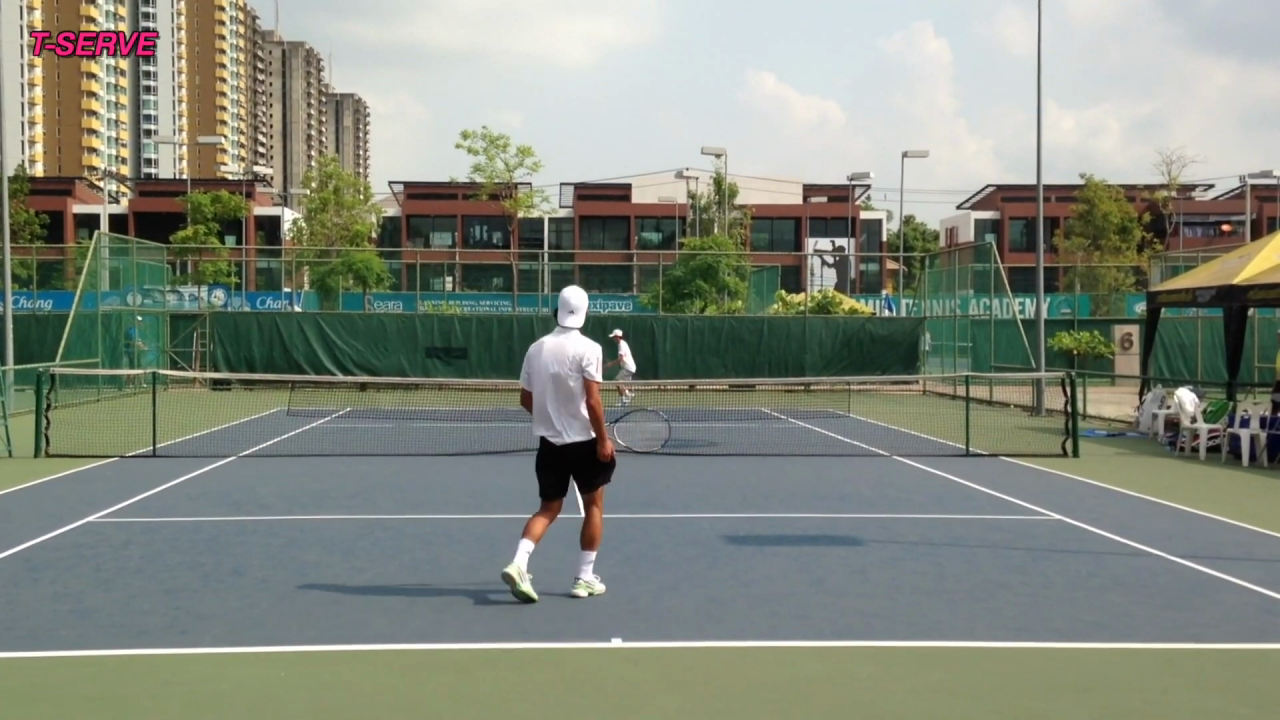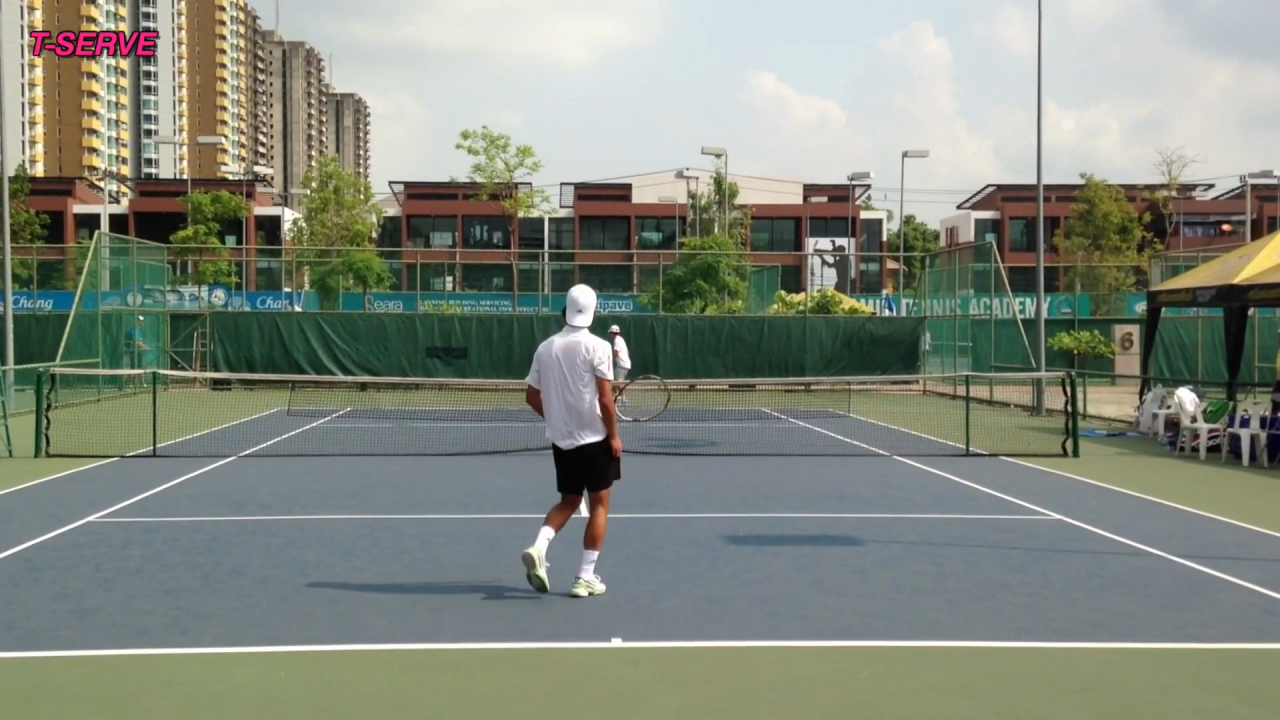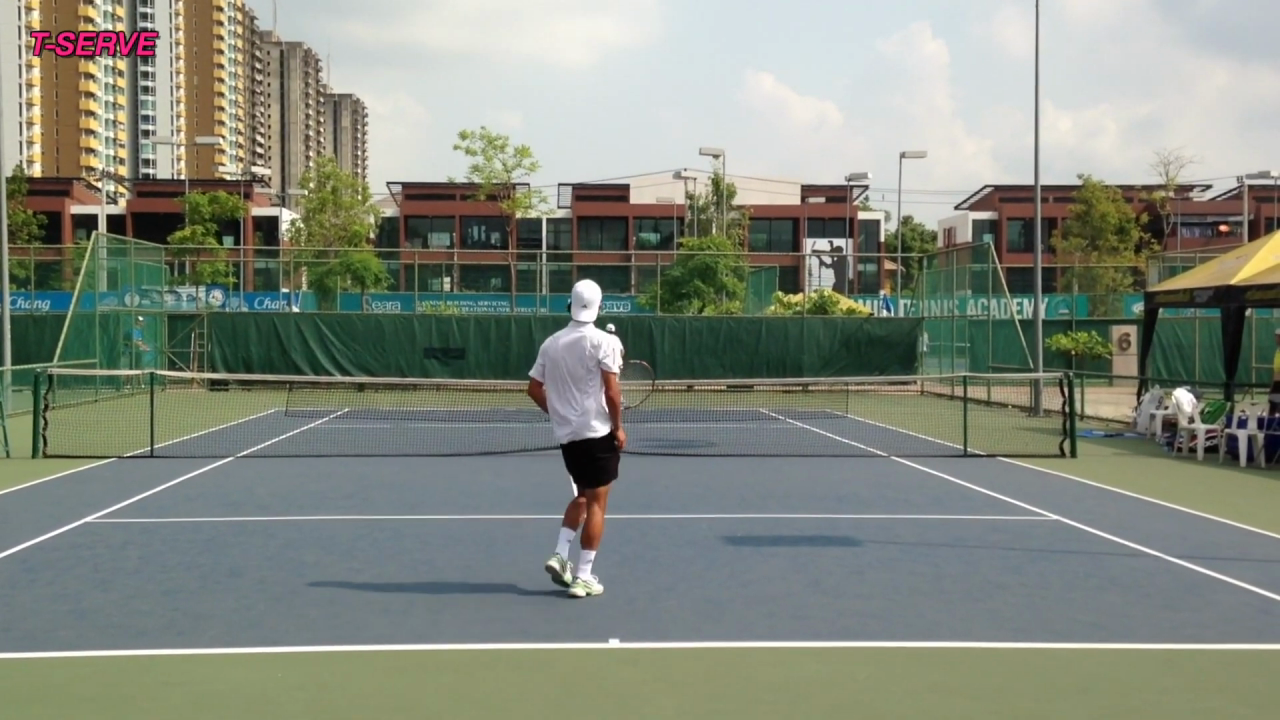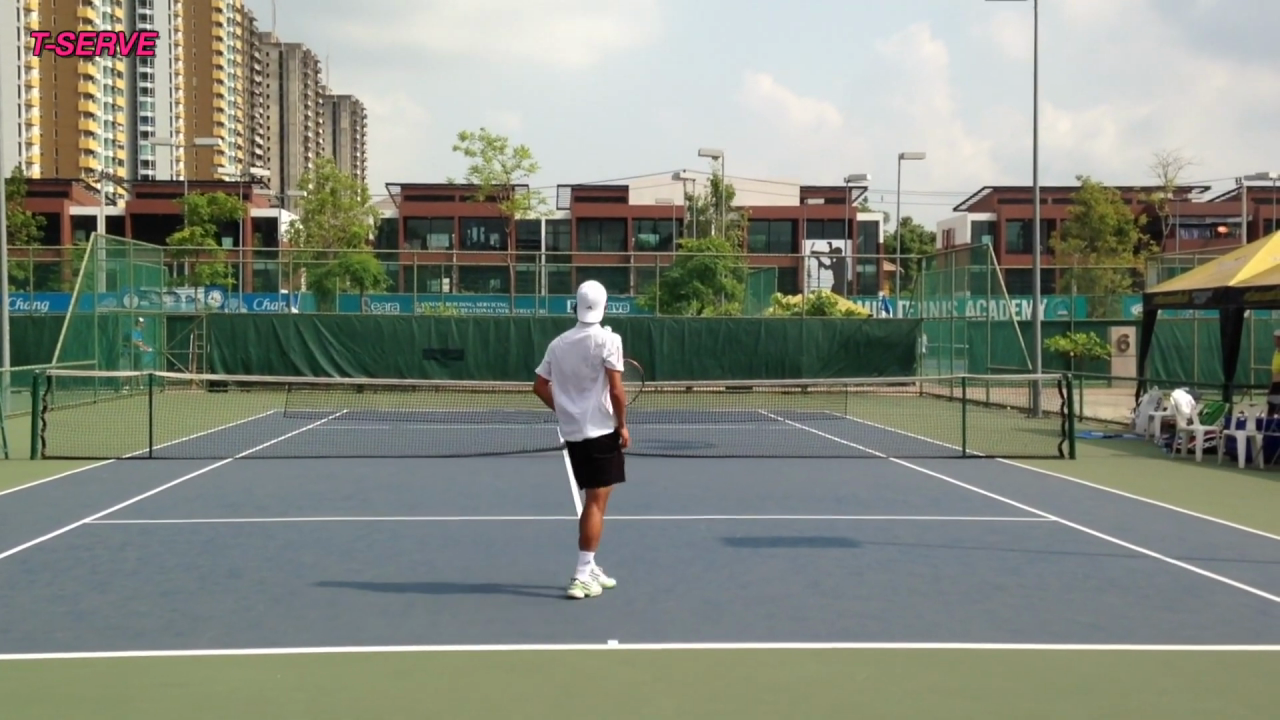
dt=0.1s
person 1, frame 1
left shoulder: (536, 349)
right shoulder: (588, 349)
left elbow: (526, 398)
right elbow: (593, 400)
right wrist: (604, 439)
left hip: (549, 442)
right hip: (584, 439)
left knee: (547, 509)
right knee: (593, 506)
left ankle: (518, 564)
right ankle: (585, 578)
person 1, frame 2
left shoulder: (545, 348)
right shoulder: (598, 347)
left elbow: (532, 397)
right elbow: (605, 398)
right wrist: (614, 435)
left hip: (561, 440)
right hip: (594, 439)
left knee: (568, 502)
right knee: (599, 506)
left ankle: (538, 549)
right ankle: (586, 578)
person 1, frame 3
left shoulder: (551, 343)
right shoulder: (605, 341)
left elbow: (533, 389)
right elbow: (612, 390)
right wrist: (618, 426)
left hip: (567, 434)
right hip: (597, 432)
left knee: (583, 496)
right knee: (596, 502)
left ankle: (560, 556)
right ankle: (582, 577)
person 1, frame 4
left shoulder: (558, 343)
right shoulder: (608, 340)
left elbow: (540, 386)
right elbow: (616, 389)
right wrist: (622, 425)
left hip: (572, 433)
right hip: (601, 432)
left knee: (591, 498)
right knee: (596, 504)
left ankle: (589, 569)
right ankle: (582, 579)
